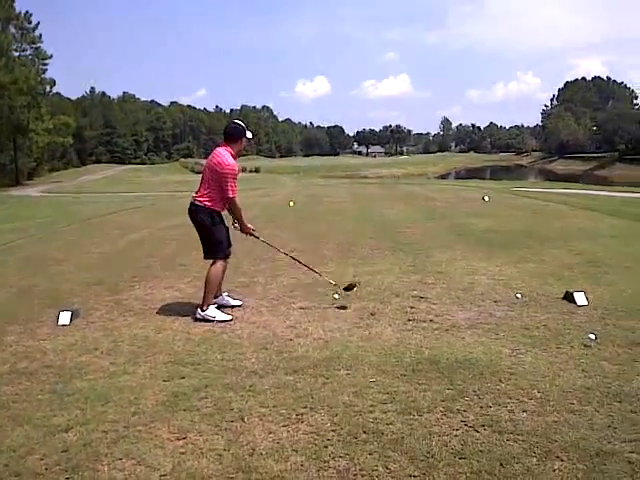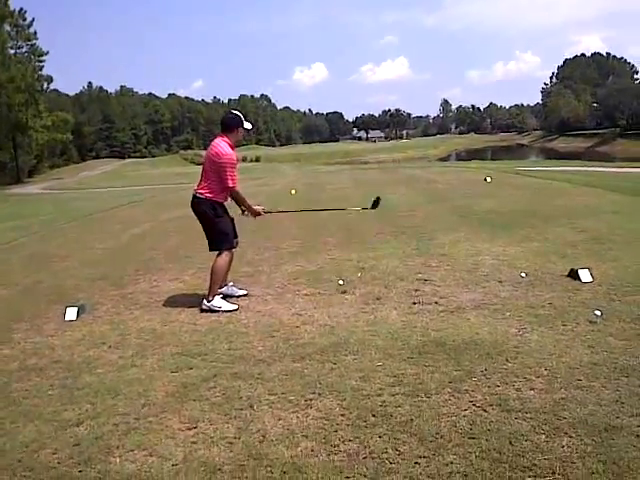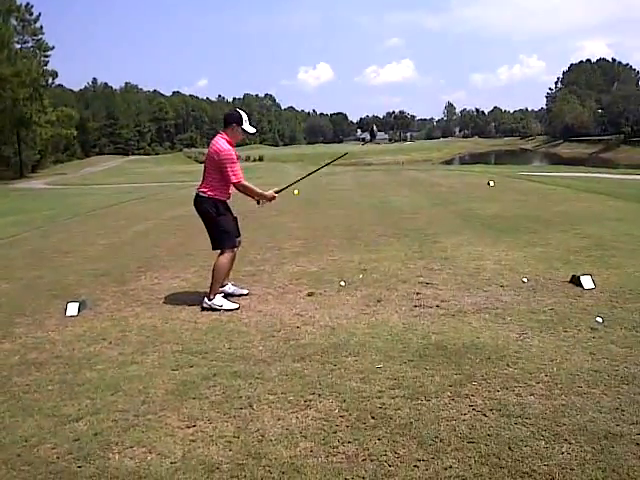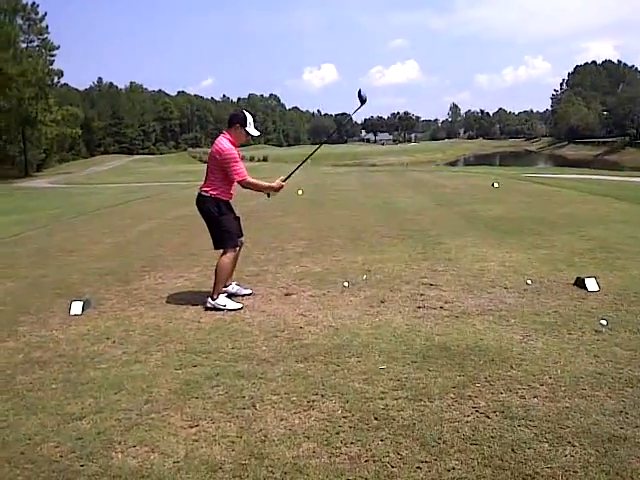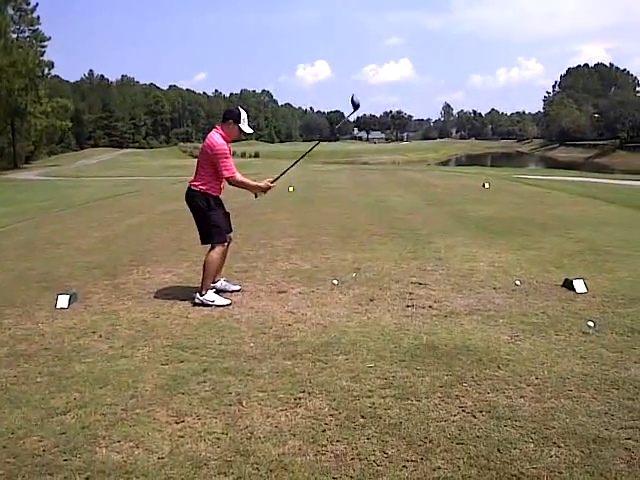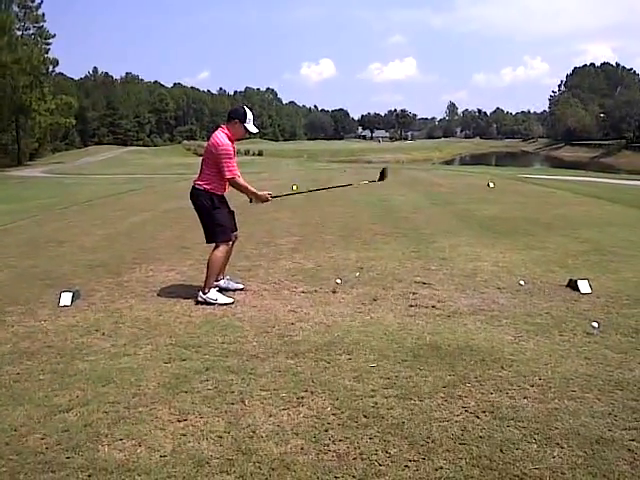
dt=0.2s
person 1, frame 1
left shoulder: (219, 153)
right shoulder: (229, 163)
right elbow: (231, 200)
left wrist: (234, 216)
right wrist: (243, 224)
left hip: (207, 210)
right hip: (206, 212)
left knee: (225, 253)
right knee: (220, 258)
left ankle: (218, 296)
right ankle: (205, 309)
person 1, frame 2
left shoulder: (219, 145)
right shoulder: (226, 153)
right elbow: (232, 189)
left wrist: (242, 204)
right wrist: (252, 208)
left hip: (211, 202)
right hip: (208, 204)
left knee: (232, 243)
right knee: (226, 249)
left ankle: (222, 286)
right ankle: (210, 300)
person 1, frame 3
left shoulder: (222, 143)
right shoulder: (224, 149)
left elbow: (236, 180)
right elbow: (239, 184)
left wrist: (257, 194)
right wrist: (264, 195)
left hip: (215, 201)
right hip: (211, 203)
left knee: (234, 242)
right knee: (228, 248)
left ankle: (224, 285)
right ankle: (212, 298)
person 1, frame 4
left shoulder: (227, 144)
right shoulder: (226, 148)
left elbow: (242, 177)
right elbow: (244, 182)
left wrist: (267, 187)
right wrist: (271, 186)
left hip: (219, 201)
right hip: (212, 202)
left knee: (237, 242)
right knee: (230, 248)
left ankle: (227, 285)
right ankle: (216, 297)
person 1, frame 5
left shoulder: (220, 139)
right shoulder: (218, 144)
left elbow: (232, 173)
right elbow: (232, 179)
left wrist: (254, 186)
right wrist: (258, 186)
left hip: (209, 196)
right hip: (202, 197)
left knee: (226, 237)
right knee: (219, 243)
left ankle: (216, 280)
right ankle: (204, 293)
person 1, frame 6
left shoulder: (224, 138)
right shoulder: (223, 143)
left elbow: (234, 174)
right elbow: (233, 180)
left wrist: (252, 192)
right wrist: (257, 194)
left hip: (213, 195)
right hip: (206, 195)
left knee: (231, 236)
right knee: (223, 242)
left ankle: (219, 279)
right ankle: (207, 291)
